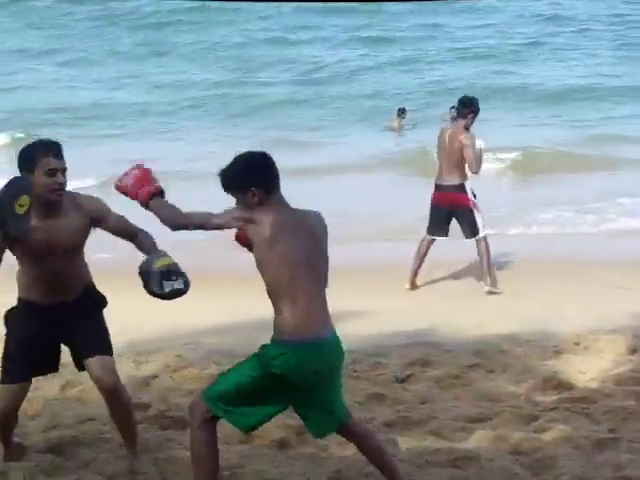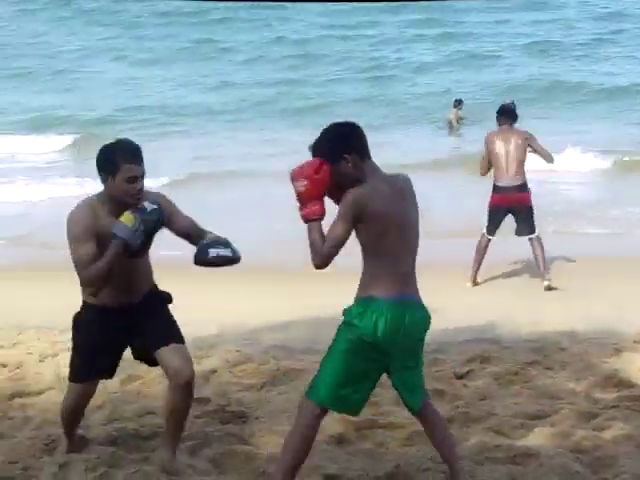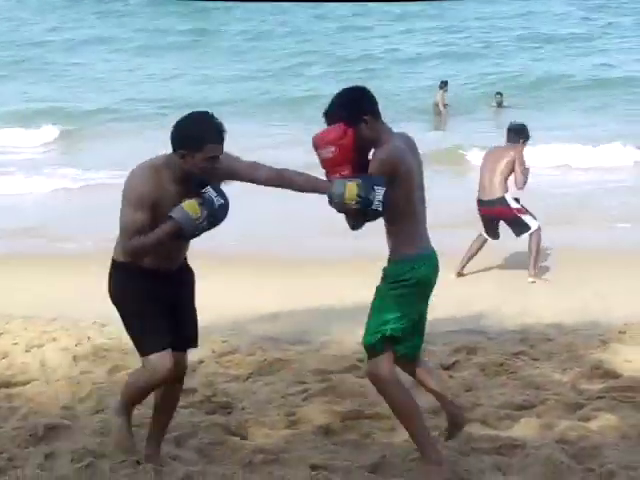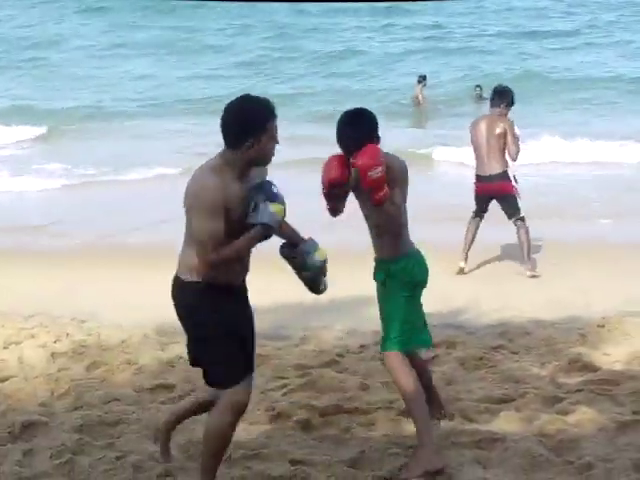
dt=0.3s
person 1, frame 1
left shoulder: (252, 219)
right shoulder: (316, 221)
left elbow: (177, 221)
left wrist: (147, 195)
left hip: (288, 356)
right hip: (328, 348)
left knee: (201, 412)
right knee: (338, 420)
person 1, frame 2
left shoulder: (359, 197)
right shoulder: (404, 183)
left elbow: (321, 259)
left wrist: (310, 207)
left hip: (371, 314)
right hip: (412, 313)
left knee: (312, 406)
right knee: (421, 405)
person 1, frame 3
left shoulder: (386, 156)
right shoulder: (405, 143)
left elbow: (356, 214)
left wrist: (337, 171)
left hip: (406, 268)
right hip: (423, 261)
left knee: (379, 367)
right knee: (403, 353)
right ankle: (451, 408)
person 1, frame 4
left shoulder: (394, 167)
right shoulder: (347, 166)
left elbow: (398, 227)
right elbow: (334, 211)
left wrist: (378, 188)
right wrist: (333, 188)
left hip: (404, 267)
right hip: (384, 267)
left knee: (393, 355)
right knee: (405, 348)
right ankle: (435, 407)
person 2, frame 1
left shoulder: (86, 206)
left elbow: (134, 233)
left wrist: (157, 257)
left hip: (81, 303)
right hip: (33, 311)
left knee: (109, 382)
left ankle: (134, 455)
person 2, frame 2
left shoulder: (152, 202)
right shoulder: (83, 217)
left elbow: (192, 231)
right elbow: (90, 283)
left wrist: (211, 242)
right wrist: (120, 241)
left hip: (146, 303)
right hip: (100, 314)
left knee: (184, 375)
right knee: (78, 396)
left ankle: (169, 454)
right ankle: (71, 439)
person 2, frame 3
left shoulder: (217, 167)
right shoulder: (144, 180)
left elbow: (275, 175)
right elbow: (129, 249)
left wrist: (334, 189)
right wrist: (177, 222)
left hip: (176, 274)
right hip: (133, 277)
left knee: (178, 369)
right knee: (161, 368)
left ankle: (152, 449)
right ankle: (122, 409)
person 2, frame 4
left shoulder: (251, 172)
right shoulder: (208, 186)
left elbow: (269, 214)
right elbow: (210, 260)
left wrist: (300, 241)
right wrist: (256, 230)
left hip: (232, 291)
right hip: (203, 295)
left knee: (230, 390)
right knee: (235, 397)
left ankle: (169, 424)
person 3, frame 1
left shoulder: (443, 132)
right shoulder: (466, 137)
right elbow: (475, 169)
right wrist: (479, 150)
left hip: (440, 190)
right hip: (460, 191)
left knee: (430, 236)
right knee: (480, 237)
left ankle: (411, 280)
right ankle: (489, 283)
person 3, frame 2
left shoulder: (490, 137)
right shoulder: (524, 135)
left elbow: (483, 171)
right elbow: (549, 158)
right wrist: (531, 149)
left hip: (499, 192)
right hip: (520, 191)
left knee: (487, 235)
right knee: (533, 236)
left ankle: (473, 277)
right ankle: (546, 278)
person 3, frame 3
left shoulder: (490, 152)
right shoulder: (516, 152)
right elbow: (520, 185)
right wrist: (525, 171)
left hip: (483, 203)
right hip: (501, 202)
left knee: (487, 234)
right knee: (534, 229)
left ankle: (460, 268)
right ankle: (532, 273)
person 3, frame 4
left shoulder: (474, 124)
right shoulder: (506, 123)
right elbow: (513, 156)
right wrist: (516, 140)
left hip: (481, 180)
right hip: (502, 179)
left knee: (476, 218)
right knee: (519, 221)
left ankle: (463, 261)
right ankle: (529, 266)
